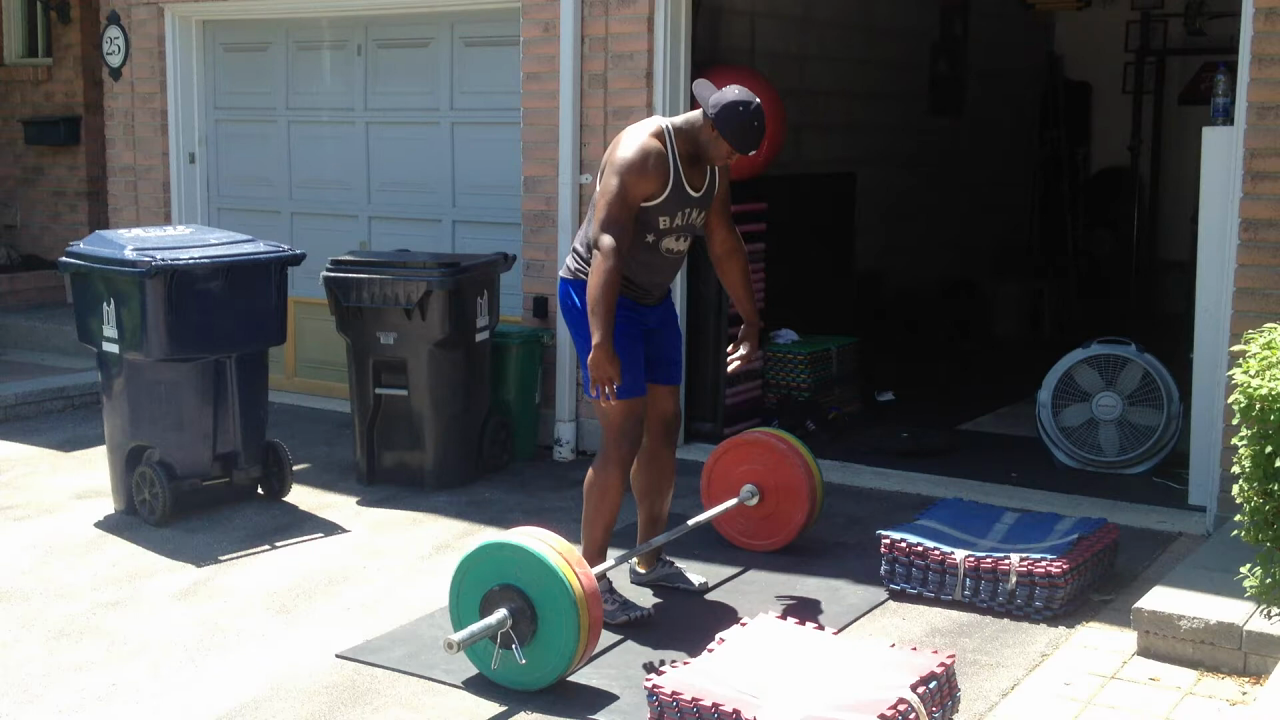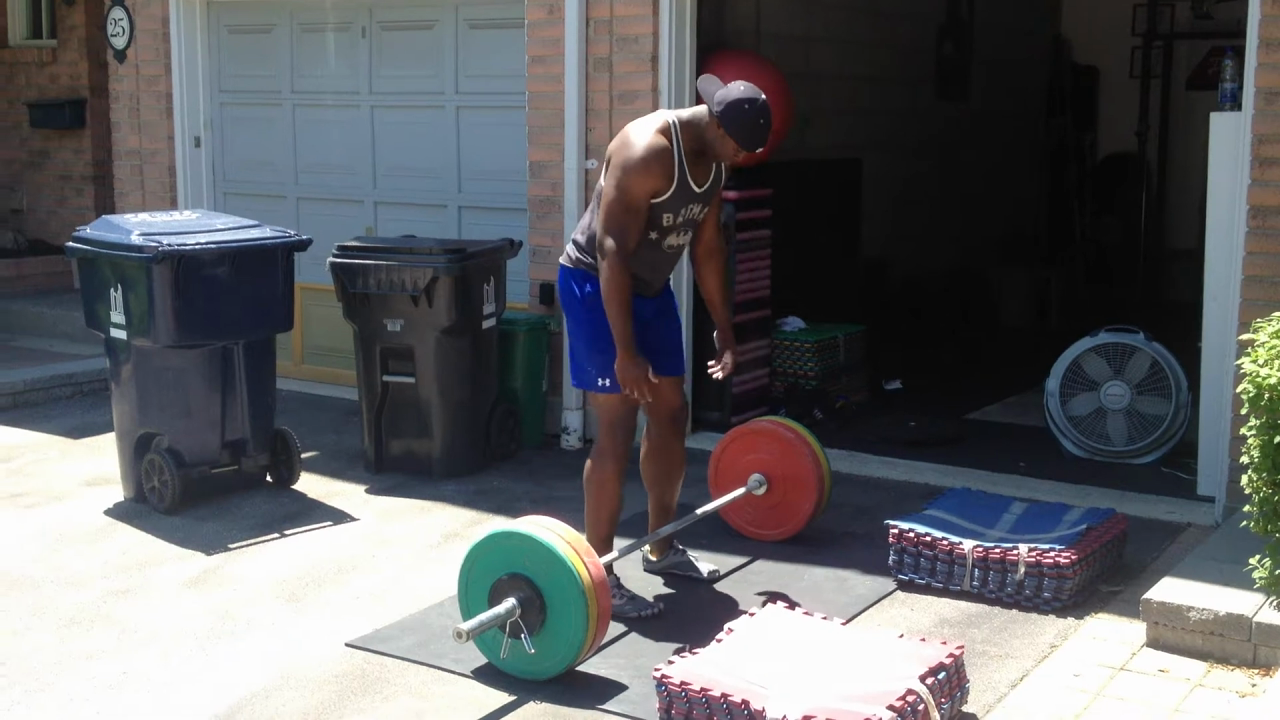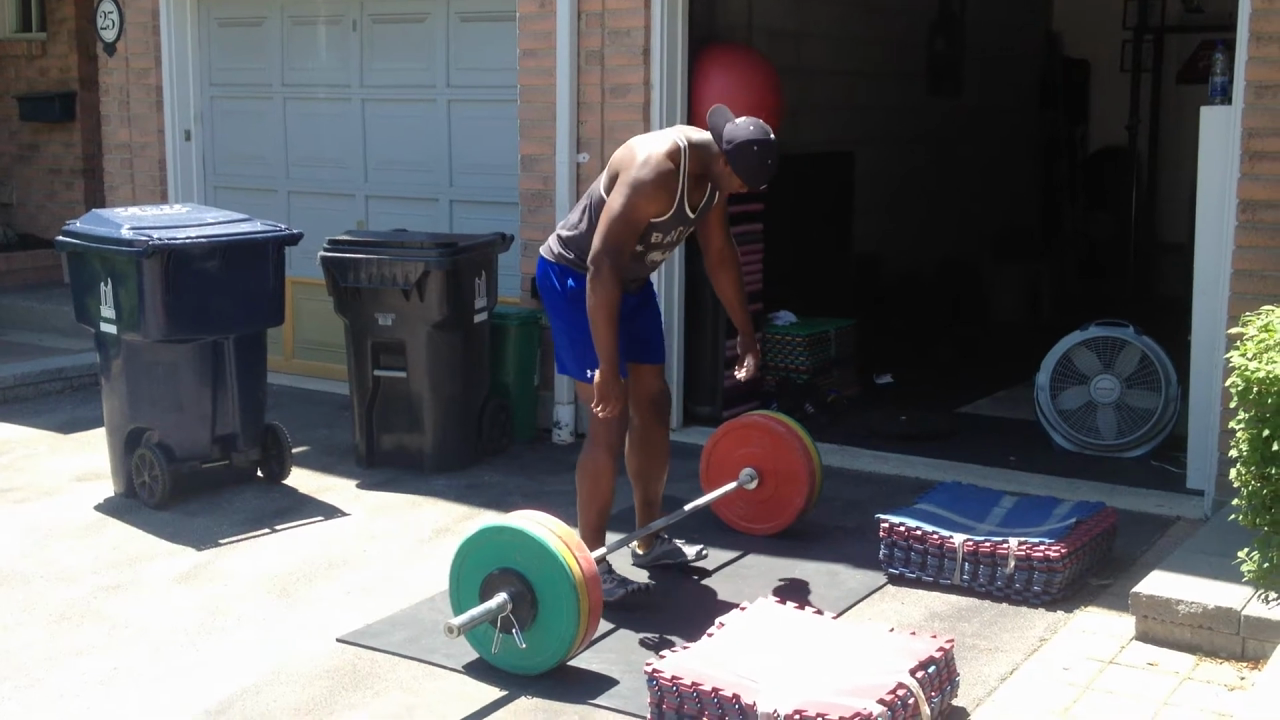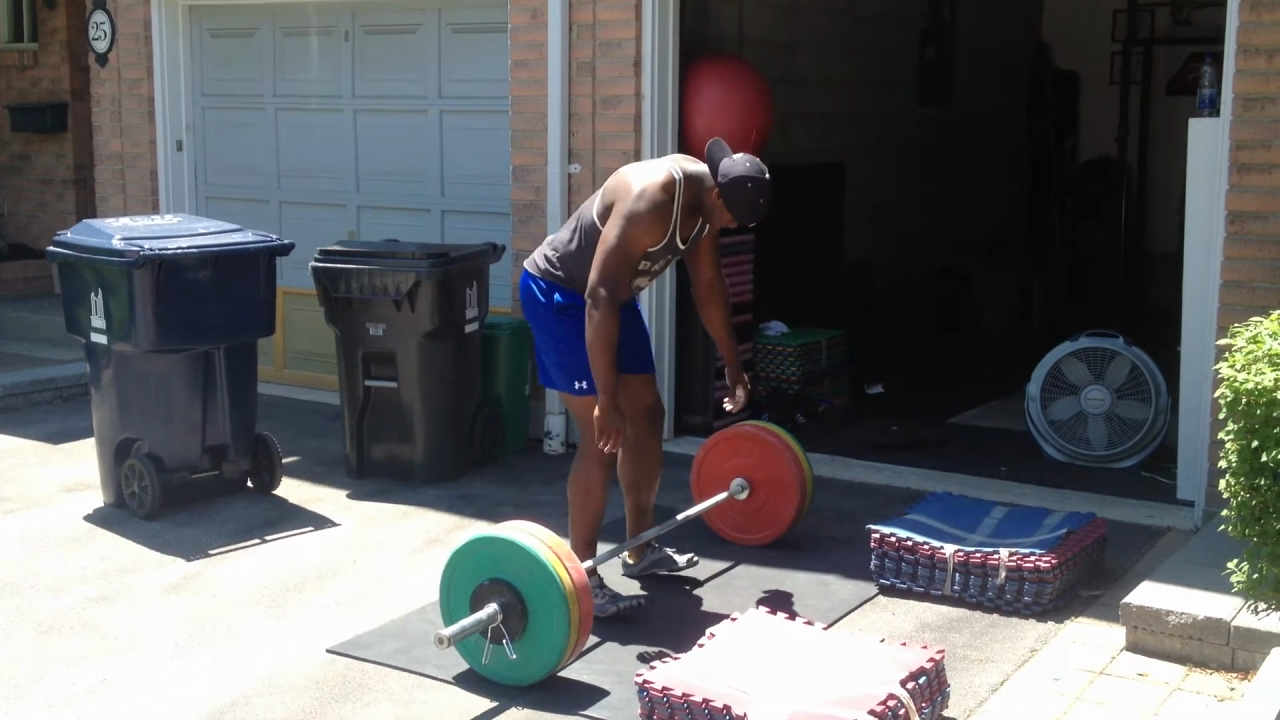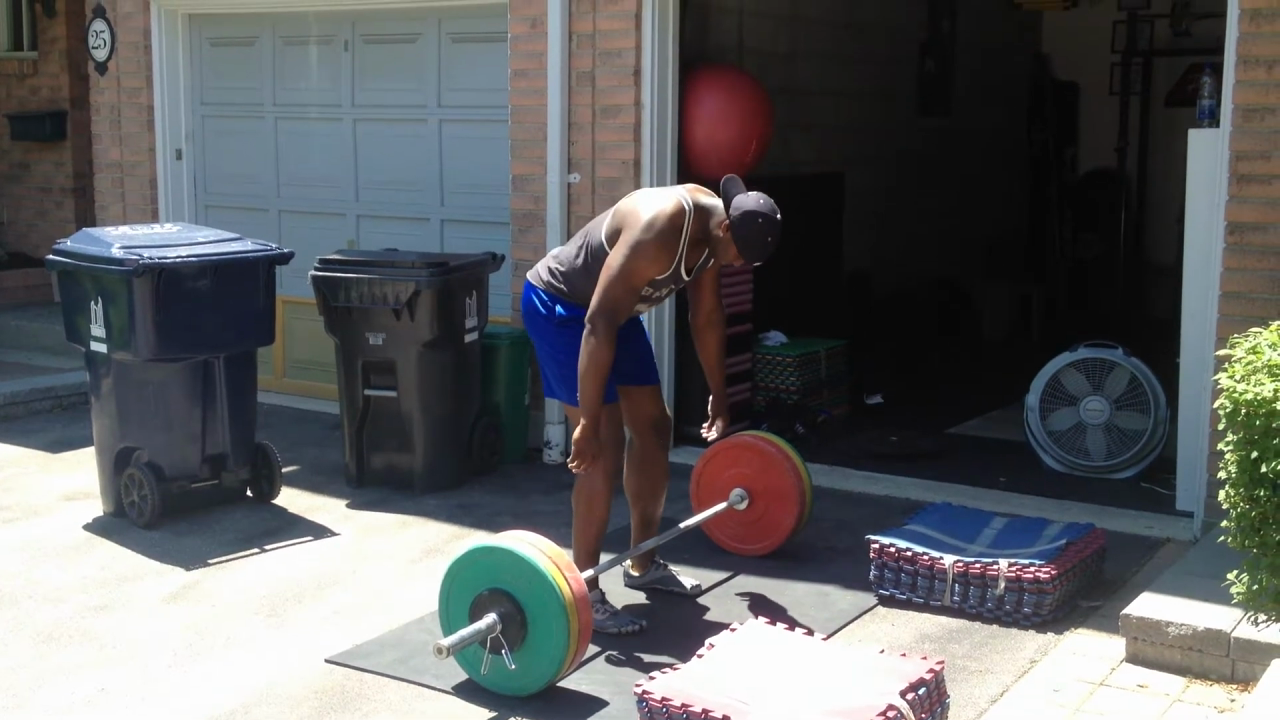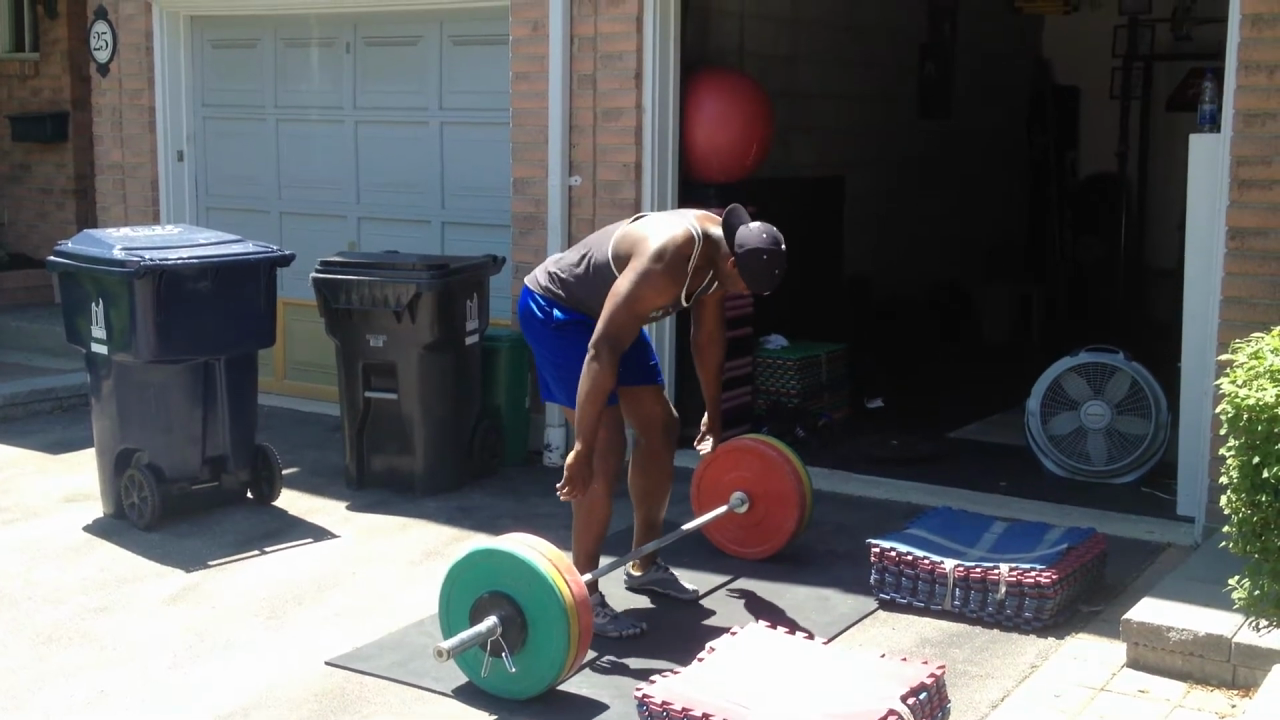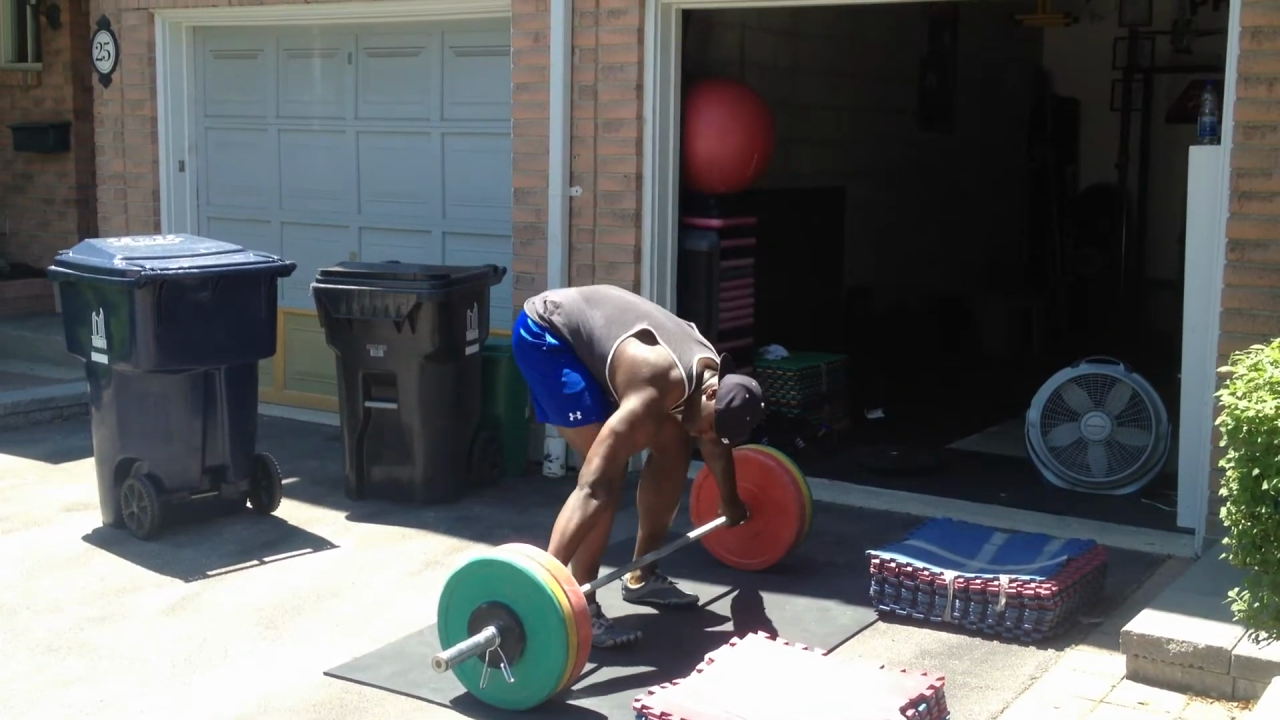
dt=0.5s
person 1, frame 1
left shoulder: (713, 166)
right shoulder: (640, 153)
left elbow: (725, 246)
right elbow: (607, 248)
left wrist: (750, 325)
right wrist: (599, 342)
left hip: (653, 299)
right hip: (599, 295)
left knee: (664, 427)
right knee: (623, 438)
left ankle: (649, 559)
right ankle: (591, 580)
person 1, frame 2
left shoulder: (714, 157)
right shoulder: (646, 150)
left elbow: (707, 245)
right elbow: (611, 252)
left wrist: (723, 327)
right wrist: (626, 352)
left hip: (652, 288)
right hip: (597, 284)
left knee: (670, 417)
right knee: (618, 429)
left ankle: (661, 547)
right ankle: (599, 575)
person 1, frame 3
left shoulder: (713, 171)
right shoulder: (653, 170)
left elbow: (719, 254)
right elbow: (601, 267)
left wrist: (745, 332)
right wrist: (606, 368)
left hip: (631, 281)
right hip: (576, 278)
left knee: (654, 405)
right knee: (612, 420)
left ankle: (649, 540)
right ankle: (591, 565)
person 1, frame 4
left shoulder: (704, 200)
right shoulder: (647, 201)
left elbow: (708, 285)
right elbow: (598, 298)
left wrist: (733, 364)
right wrist: (605, 400)
left hip: (613, 294)
right hip: (559, 292)
left knee: (647, 417)
right knee: (604, 436)
left ankle: (640, 549)
right ankle: (582, 579)
person 1, frame 5
left shoulder: (713, 230)
right shoulder: (657, 229)
left elbow: (707, 315)
right elbow: (599, 325)
left wrist: (718, 393)
right wrist: (588, 423)
left hip: (614, 308)
right hip: (560, 305)
left knee: (653, 429)
right knee: (605, 450)
left ankle: (643, 563)
right ankle: (584, 593)
person 1, frame 6
left shoulder: (717, 251)
right shoulder: (666, 258)
left elbow: (709, 333)
right elbow: (602, 351)
left wrist: (713, 410)
right wrist: (582, 447)
left hip: (611, 316)
right hip: (556, 308)
left knee: (661, 429)
right knee: (606, 453)
left ankle: (644, 565)
right ankle: (583, 597)
person 1, frame 7
left shoulder: (715, 373)
right shoulder: (656, 392)
left elbow: (717, 448)
right elbow: (593, 487)
left wrist: (731, 504)
left hip: (587, 329)
right hip: (546, 333)
left knee: (675, 445)
right knee: (608, 471)
left ankle: (641, 577)
